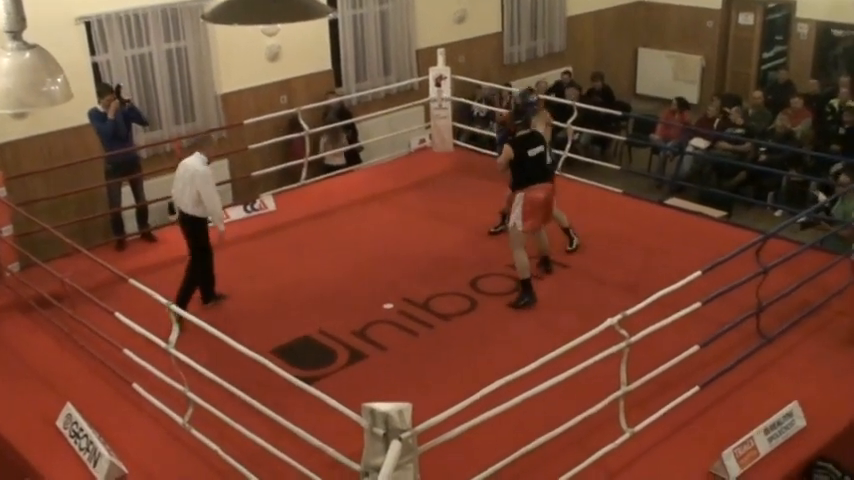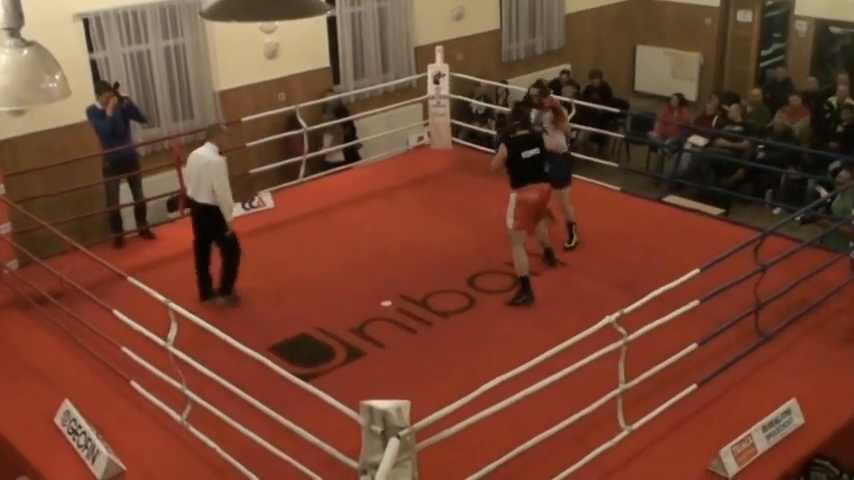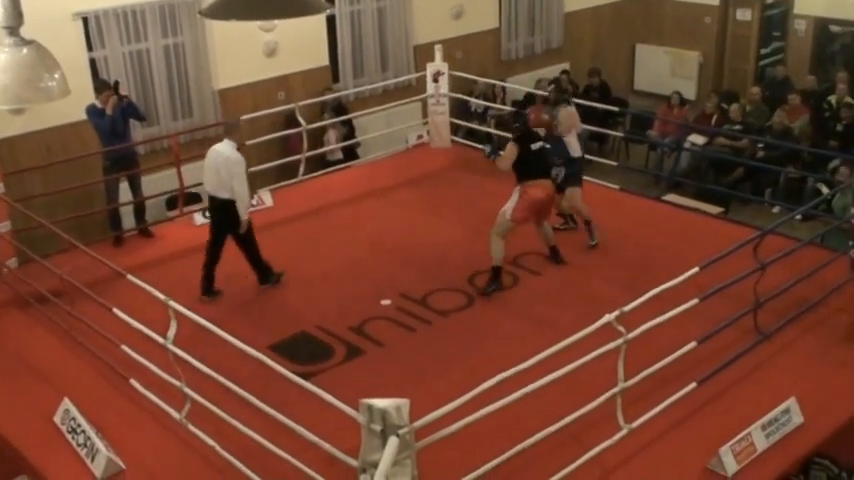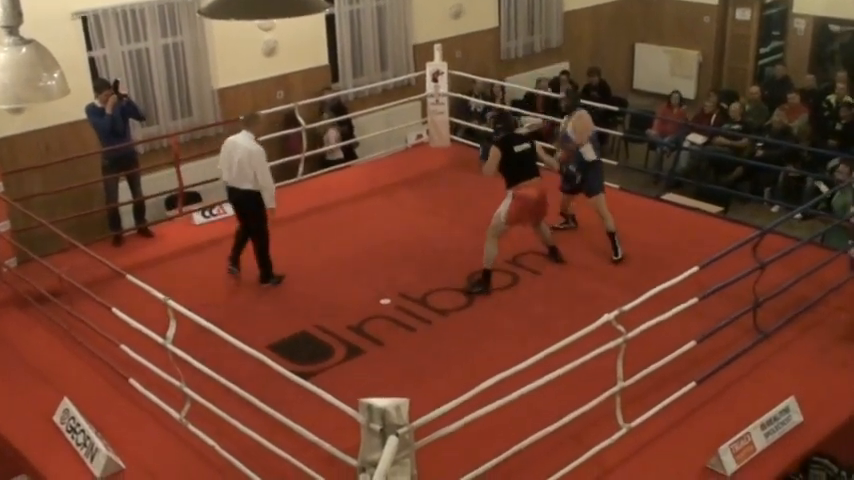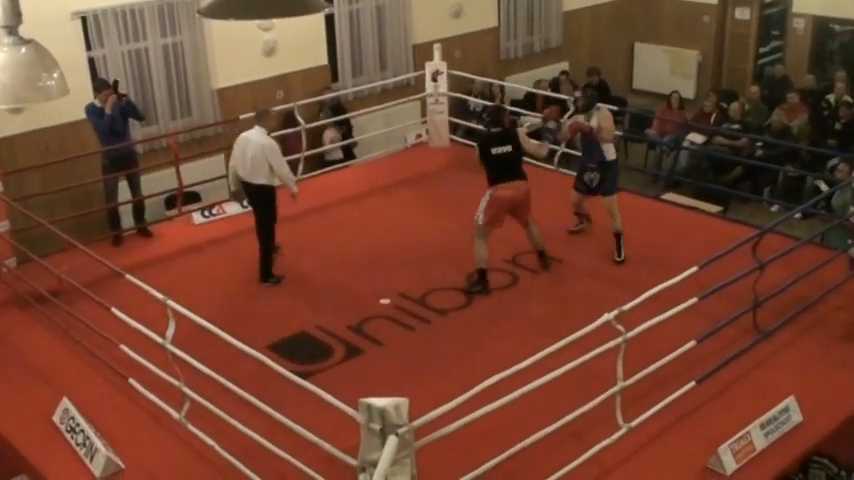
dt=0.2s
person 1, frame 1
left shoulder: (511, 145)
right shoulder: (539, 137)
left elbow: (501, 166)
left hip: (528, 196)
right hip: (546, 190)
left knee: (517, 246)
right knee: (538, 227)
left ankle: (527, 292)
right ankle: (545, 262)
person 1, frame 2
left shoulder: (507, 145)
right shoulder: (539, 137)
left elbow: (495, 167)
right elbow: (559, 146)
left hip: (522, 195)
right hip: (543, 189)
left knee: (517, 245)
right knee: (537, 220)
left ankle: (525, 290)
right ankle: (549, 254)
person 1, frame 3
left shoulder: (515, 144)
right shoulder: (536, 136)
left elbow: (504, 166)
left wrist: (494, 154)
left hip: (528, 192)
right hip: (547, 188)
left knee: (497, 234)
right knee: (541, 220)
left ankle: (495, 279)
right ankle: (555, 254)
person 1, frame 4
left shoulder: (497, 146)
right shoulder: (526, 140)
left elbow: (488, 172)
right elbow: (546, 159)
left wrist: (485, 157)
right wrist: (558, 167)
left hip: (519, 194)
right hip: (538, 188)
left knee: (492, 236)
right knee: (538, 221)
left ankle: (485, 281)
right ankle: (554, 253)
person 1, frame 5
left shoulder: (482, 142)
right shoulder: (516, 135)
right elbow: (539, 152)
left hip: (498, 194)
right hip: (521, 189)
left knee: (480, 236)
right knee: (528, 224)
left ankle: (482, 281)
right ankle: (543, 257)
person 2, frame 1
left shoulder: (185, 163)
right shoulder: (202, 171)
left elbow: (175, 191)
right elbow: (211, 201)
right wrist: (221, 225)
left hip: (184, 216)
right hip: (196, 221)
left knee: (205, 255)
right knee: (196, 266)
left ankle: (208, 294)
right ankle: (178, 309)
person 2, frame 2
left shoulder: (194, 155)
right shoulder: (216, 160)
left elbow: (188, 182)
right elbow: (222, 191)
right wrist: (229, 217)
left hip: (195, 207)
right hip: (210, 210)
left knee: (202, 250)
right knee: (232, 249)
left ankle: (206, 292)
right ankle: (225, 291)
person 2, frame 3
left shoulder: (212, 151)
right shoulder: (235, 158)
left elbow: (207, 178)
right elbow: (240, 189)
right wrist: (244, 216)
left hip: (214, 202)
right hip: (229, 205)
left knee: (214, 245)
right knee: (248, 243)
left ankle: (207, 288)
right ankle: (266, 277)
person 2, frame 4
left shoulder: (229, 142)
right shoulder: (255, 149)
left elbow: (222, 167)
right elbow: (264, 178)
right wrist: (271, 203)
left hip: (233, 191)
right hip: (250, 195)
left knee: (245, 227)
right knee: (259, 235)
left ankle: (233, 261)
right ankle: (266, 276)
person 2, frame 5
left shoulder: (242, 138)
right shoulder: (268, 143)
left elbow: (233, 165)
right elbow: (282, 169)
left wrist: (234, 185)
right wrist: (293, 187)
left hip: (247, 185)
right hip: (263, 189)
left knee: (262, 221)
right knee: (266, 227)
left ankle: (268, 248)
right ankle: (266, 275)
person 3, frame 1
left shoulder: (122, 108)
right shoulder: (94, 114)
left elbow: (144, 122)
right elbow: (106, 134)
left wrist: (129, 104)
right wrist: (111, 113)
left hip: (132, 159)
right hip: (113, 163)
left knee: (141, 198)
right knee: (114, 204)
left ankle: (145, 230)
right ankle: (120, 237)
person 3, frame 2
left shoulder: (120, 105)
right shoulder: (92, 111)
left elbow: (142, 118)
right elbow: (104, 131)
left wrist: (127, 101)
right wrist: (109, 110)
left hip: (130, 156)
right hip: (111, 161)
left knee: (139, 196)
right knee: (113, 202)
left ankle: (143, 228)
right ankle: (118, 235)
person 3, frame 3
left shoulder: (120, 104)
right shoulder: (92, 110)
left elbow: (141, 117)
right elbow: (104, 130)
left wrist: (127, 100)
right wrist: (109, 109)
left hip: (130, 155)
right hip: (111, 159)
left knee: (138, 194)
right knee: (112, 200)
left ankle: (142, 226)
right ankle: (117, 233)
person 3, frame 4
left shoulder: (119, 103)
right shoulder: (91, 110)
left elbow: (141, 117)
right elbow: (104, 129)
left wrist: (127, 100)
right wrist: (109, 108)
left hip: (129, 154)
right hip: (110, 159)
left knee: (138, 194)
right knee: (112, 200)
left ankle: (141, 226)
right ankle: (116, 233)
person 3, frame 5
left shoulder: (119, 103)
right shoulder: (91, 109)
left elbow: (140, 117)
right elbow: (103, 129)
left wrist: (126, 99)
right wrist: (108, 108)
left hip: (129, 154)
right hip: (110, 158)
left knee: (137, 193)
right knee: (111, 199)
left ankle: (141, 225)
right ankle: (116, 232)
person 4, frame 1
left shoulder: (542, 118)
right elbow: (509, 141)
left knee: (550, 208)
right knee: (510, 198)
left ankle: (572, 236)
right ankle: (504, 223)
person 4, frame 2
left shoulder: (556, 110)
right shoulder: (536, 112)
left elbow: (565, 131)
left wrist: (557, 112)
left hip: (559, 158)
left knee: (563, 201)
left ankle: (572, 234)
person 4, frame 3
left shoulder: (568, 111)
right shoulder: (554, 112)
left elbow: (561, 131)
right elbow: (549, 135)
left hip: (572, 162)
right hip: (557, 162)
left knee: (574, 203)
right knee: (555, 200)
left ankle: (590, 228)
right ankle: (569, 221)
person 4, frame 4
left shoulder: (581, 117)
right shoulder: (568, 119)
left elbow: (580, 141)
right elbow: (564, 144)
left hip: (590, 167)
right hip: (573, 167)
left knee: (601, 209)
right knee: (563, 202)
left ankle: (616, 244)
right ankle: (569, 220)
person 4, frame 5
left shoulder: (603, 114)
right shoulder: (582, 117)
left elbow: (608, 137)
right elbow: (570, 136)
left wrist: (589, 130)
left hip: (606, 166)
right hip: (588, 165)
left knee: (612, 209)
right knee: (576, 201)
left ankle: (619, 246)
right ankle: (584, 221)
